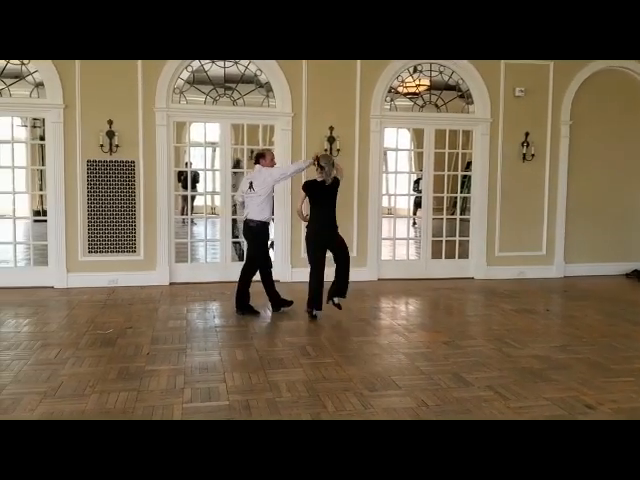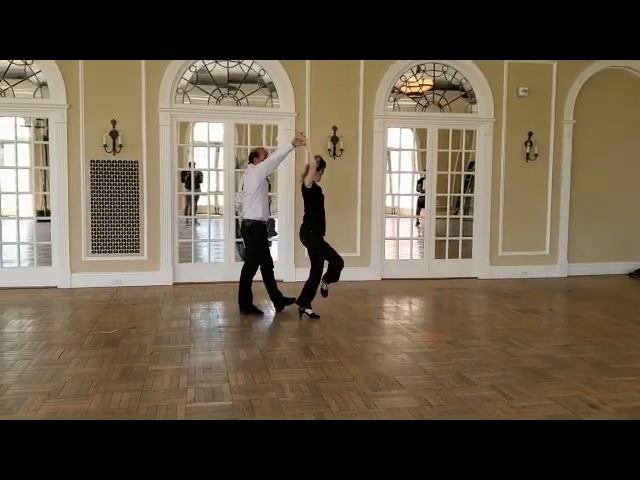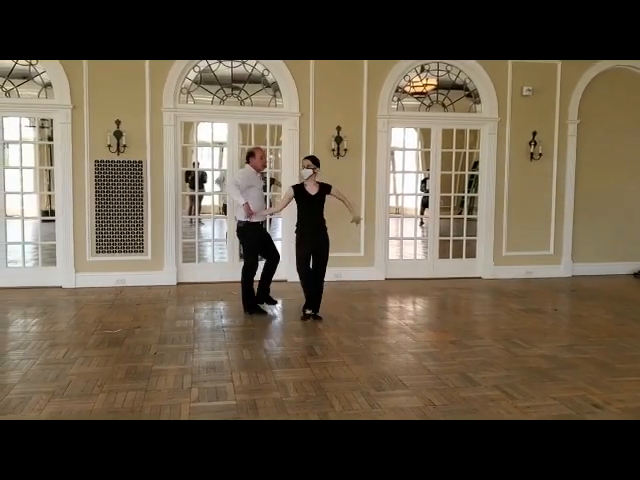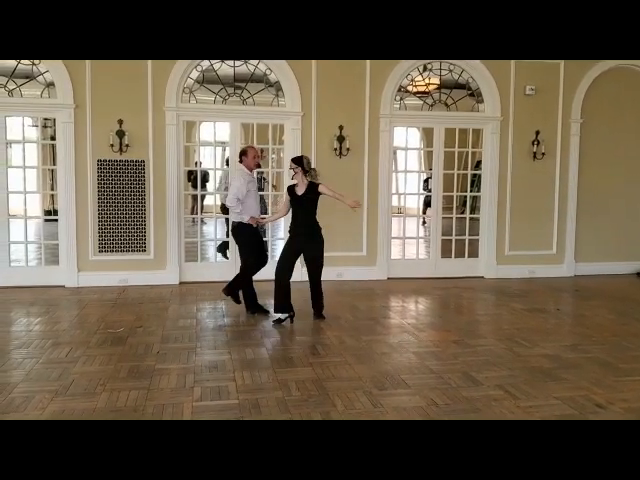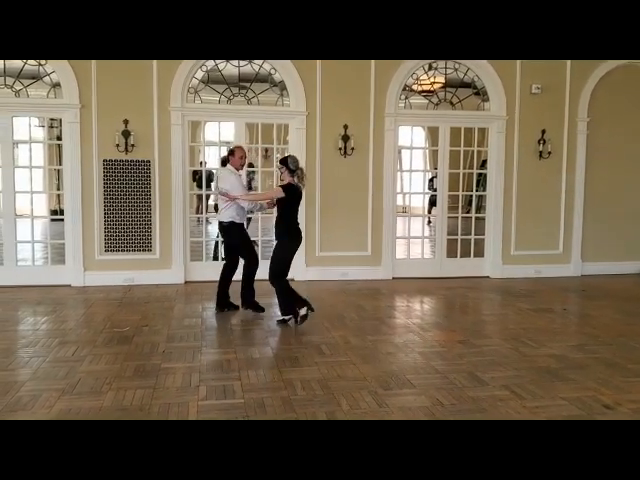
dt=0.3s
person 1, frame 1
left shoulder: (248, 177)
right shoulder: (267, 174)
left elbow: (239, 198)
right elbow: (290, 169)
right wrist: (310, 162)
left hip: (251, 224)
right hip: (258, 226)
left knee: (264, 264)
right knee: (252, 265)
left ankle: (275, 300)
right ankle: (242, 304)
person 1, frame 2
left shoulder: (251, 175)
right shoulder: (255, 172)
left elbow: (239, 201)
right elbow: (271, 161)
right wrist: (292, 144)
left hip: (255, 225)
right hip: (253, 226)
left knee: (266, 263)
right knee: (252, 264)
left ankle: (278, 301)
right ankle: (245, 305)
person 1, frame 3
left shoulder: (257, 178)
right shoulder: (246, 176)
right elbow: (232, 186)
right wrist: (244, 204)
left hip: (257, 226)
right hip: (248, 227)
left knee: (273, 257)
right knee: (250, 264)
left ankle: (262, 294)
right ankle: (250, 304)
person 1, frame 4
left shoulder: (249, 176)
right shoulder: (241, 177)
right elbow: (231, 202)
left wrist: (253, 217)
right wrist: (249, 217)
left hip: (249, 226)
right hip: (242, 226)
left knee: (260, 260)
right knee: (249, 264)
left ankle: (233, 287)
right ankle: (251, 305)
person 1, frame 5
left shoulder: (225, 173)
right shoulder: (232, 178)
right elbow: (247, 204)
right wrist: (264, 206)
left hip: (229, 224)
right hip: (232, 225)
left knee: (231, 262)
right knee: (252, 260)
left ankle: (222, 301)
right ankle: (247, 299)
person 2, frame 1
left shoulder: (308, 185)
right shoulder: (335, 183)
left elbow: (299, 209)
right elbow: (339, 169)
left wrist: (304, 219)
left hip: (314, 233)
right hip: (332, 232)
left knee: (316, 270)
right knee: (344, 262)
left ankle: (313, 307)
right ankle: (335, 295)
person 2, frame 2
left shoulder: (314, 186)
right shoulder: (308, 184)
right elbow: (312, 167)
right wrist: (308, 149)
left hip: (315, 233)
right hip: (310, 232)
left knee: (317, 269)
right knee: (337, 261)
left ankle: (304, 304)
right ankle: (326, 282)
person 2, frame 3
left shoulder: (325, 188)
right shoulder: (296, 189)
left elbow: (343, 199)
right elbow: (279, 207)
left wrist: (354, 214)
right wrist: (259, 213)
left hip: (321, 235)
right hip: (304, 235)
left knee: (319, 272)
right knee: (304, 270)
left ankle: (311, 308)
right ankle: (310, 306)
person 2, frame 4
left shoulder: (315, 187)
right shoulder: (290, 190)
left elbow: (333, 194)
right elbow: (283, 212)
left wrist: (348, 201)
right wrist: (263, 220)
left hip: (313, 237)
right hip: (296, 236)
left knee: (314, 276)
right knee: (282, 272)
left ankle: (318, 309)
right ankle: (284, 311)
person 2, frame 5
left shoulder: (287, 189)
right shoulder: (295, 189)
left elbow: (261, 196)
left wrist: (236, 196)
right wrist: (275, 203)
left hip: (289, 238)
right hip: (289, 236)
left knee: (276, 276)
right knee: (278, 275)
left ankle: (302, 305)
right ankle: (290, 311)
